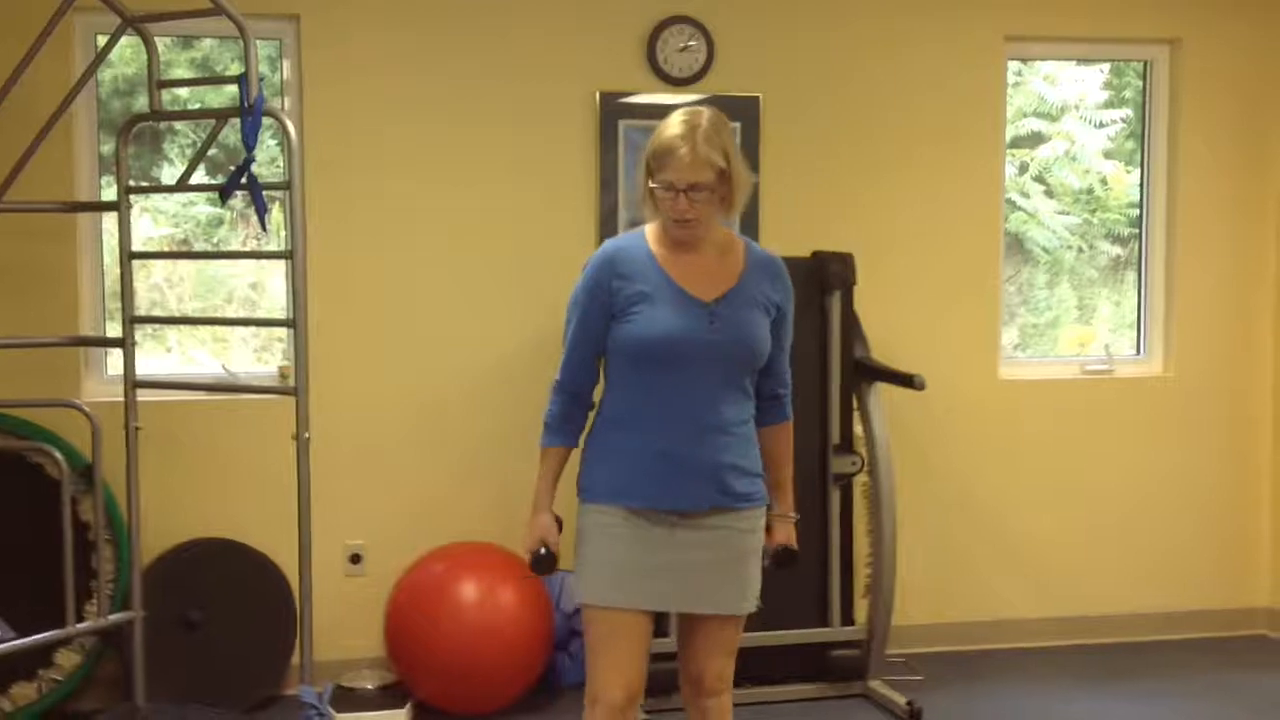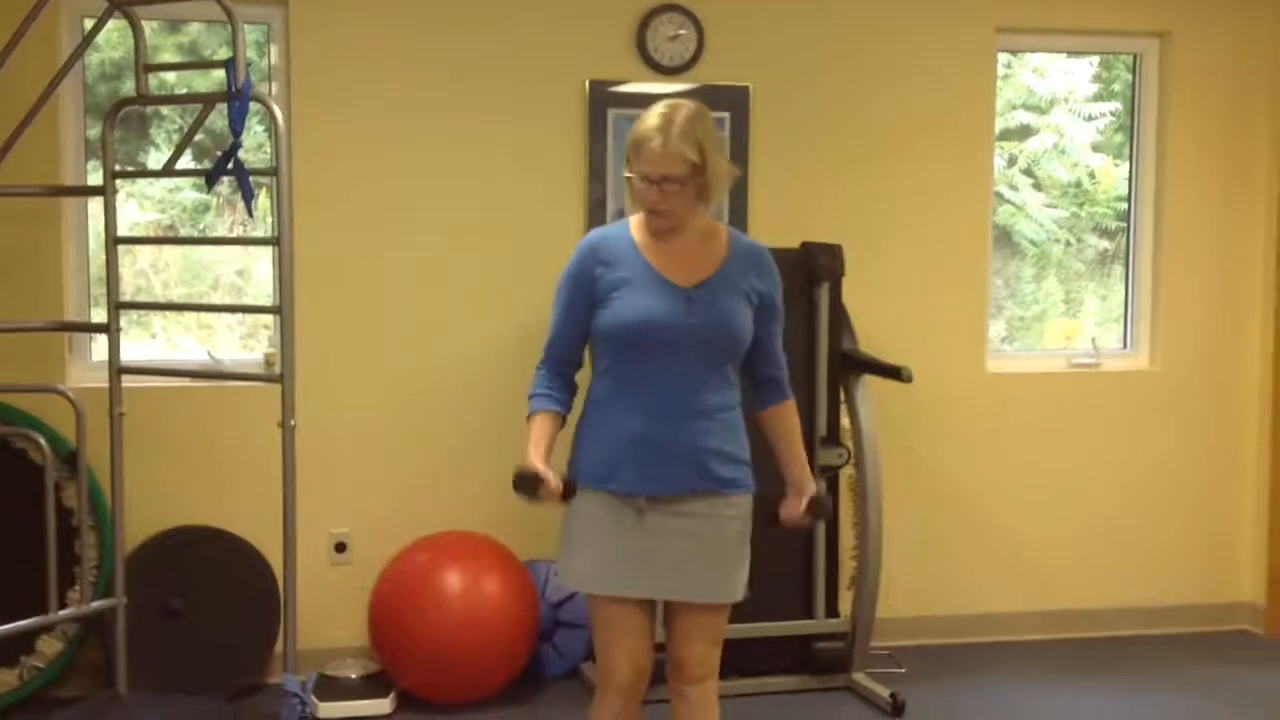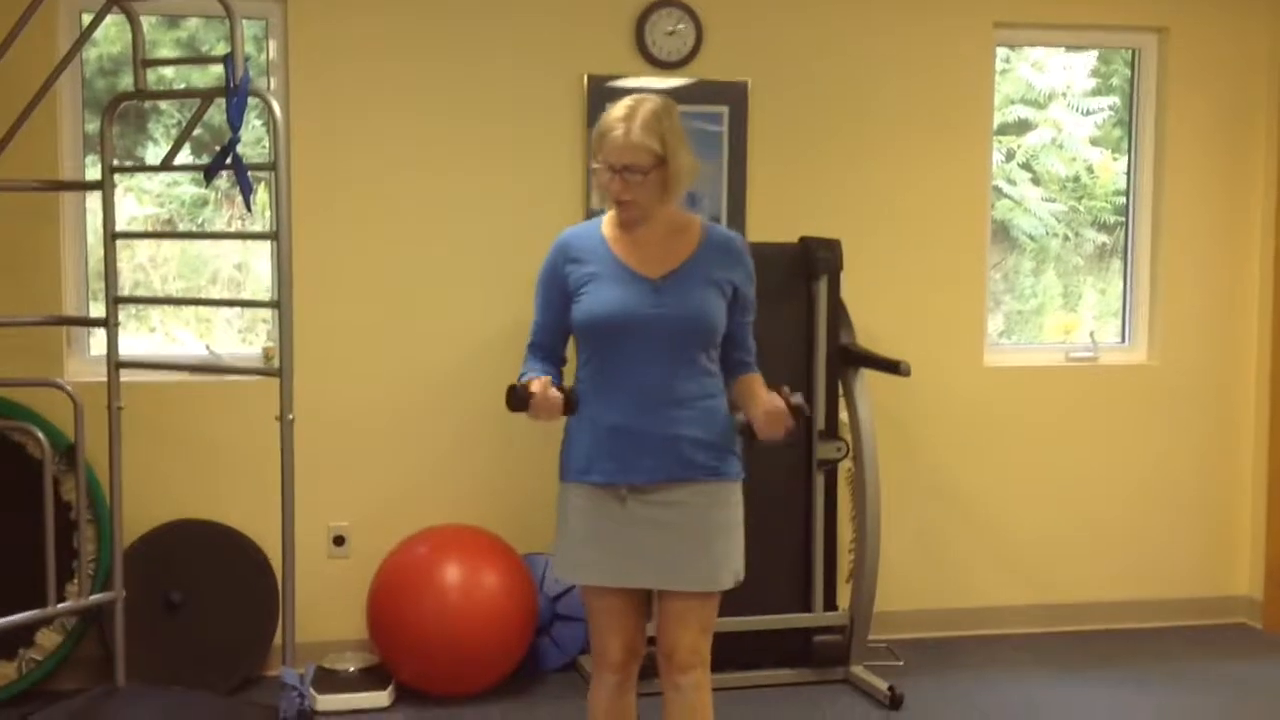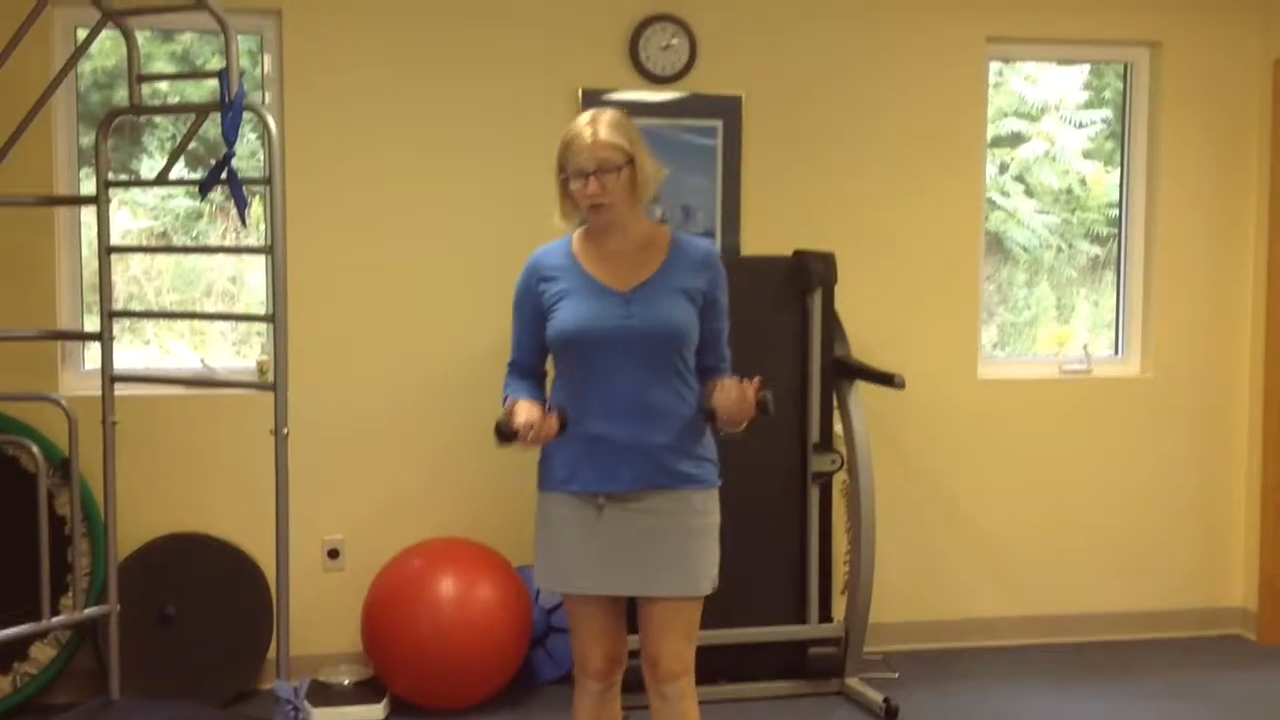
dt=0.3s
person 1, frame 1
left shoulder: (766, 275)
right shoulder: (614, 266)
left elbow: (772, 399)
right elbow: (571, 392)
left wrist: (782, 506)
right wrist: (543, 502)
left hip: (726, 511)
right hip: (624, 510)
person 1, frame 2
left shoulder: (752, 264)
right shoulder: (599, 254)
left elbow: (768, 382)
right elbow: (557, 369)
left wrist: (799, 477)
right wrist: (538, 453)
left hip: (711, 494)
right hip: (612, 493)
person 1, frame 3
left shoulder: (725, 253)
right shoulder: (573, 251)
left elbow: (739, 361)
right elbow: (542, 352)
left wrist: (763, 407)
right wrist: (539, 391)
left hip: (698, 481)
right hip: (599, 482)
left knee: (686, 662)
right knee: (614, 660)
person 1, frame 4
left shoulder: (697, 262)
right shoulder: (545, 269)
left elbow: (714, 368)
right elbow: (523, 371)
left wrist: (729, 405)
right wrist: (526, 411)
left hip: (676, 489)
right hip: (579, 492)
right knee: (596, 669)
